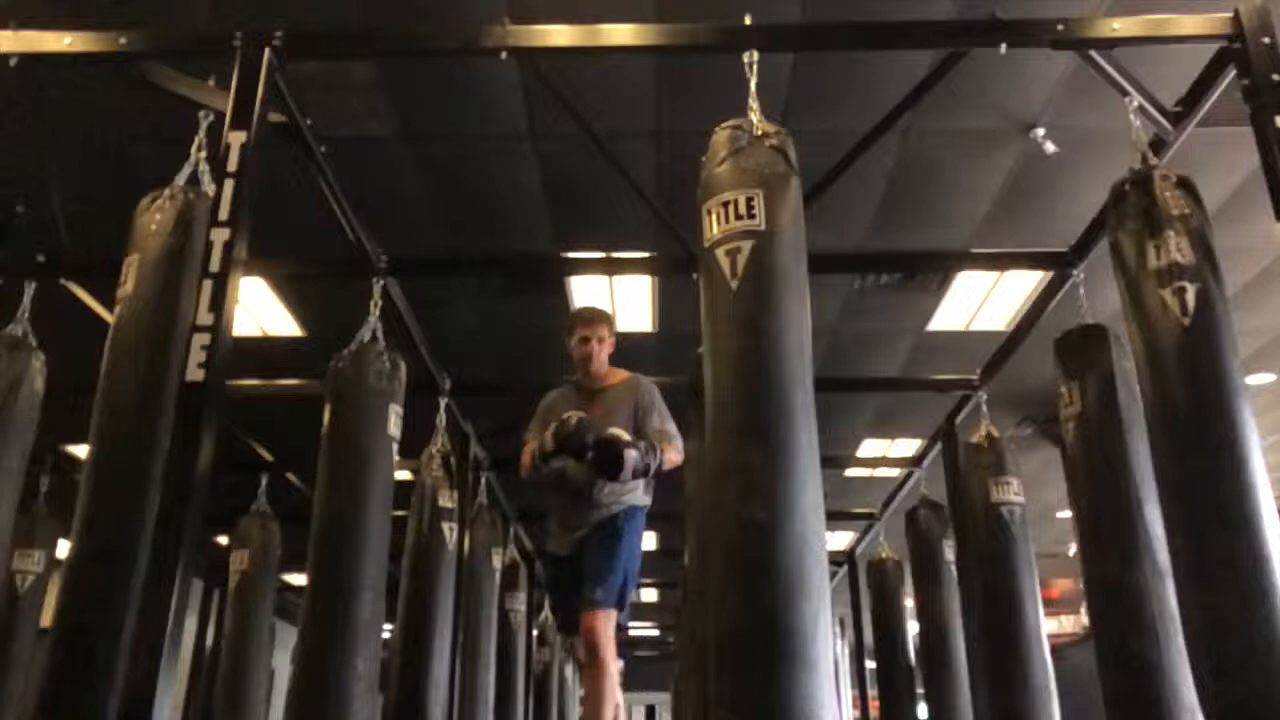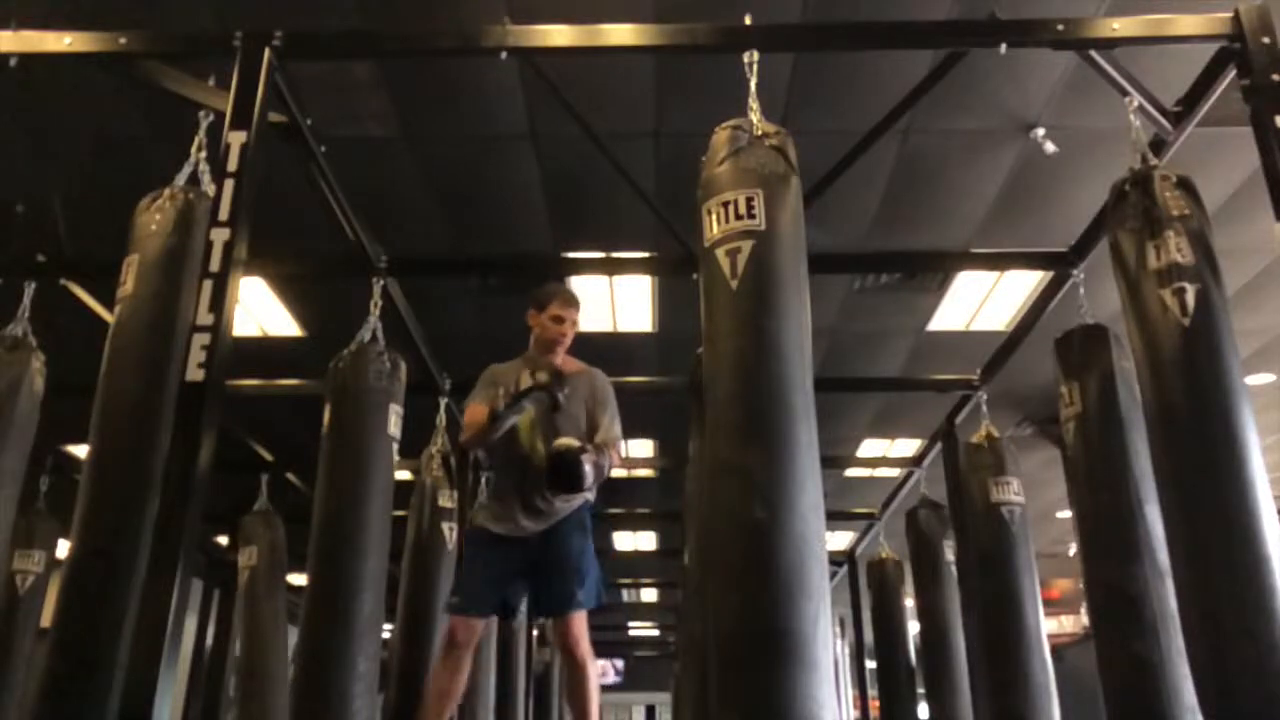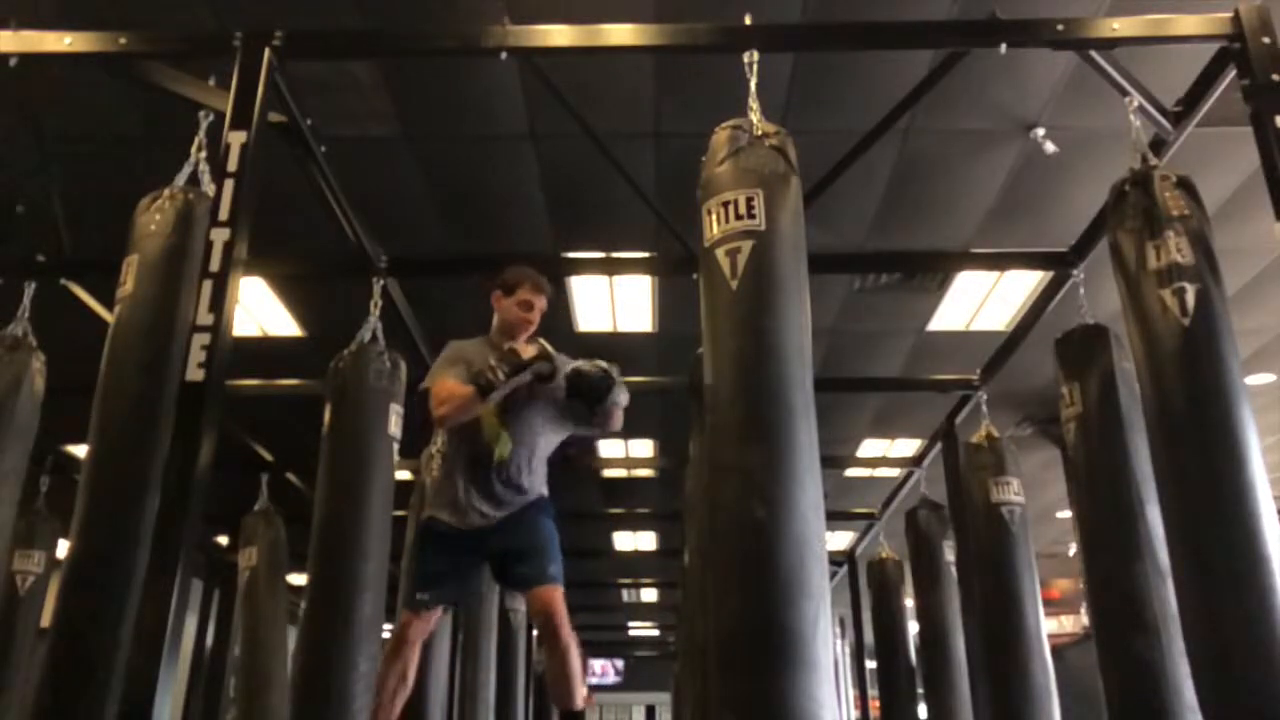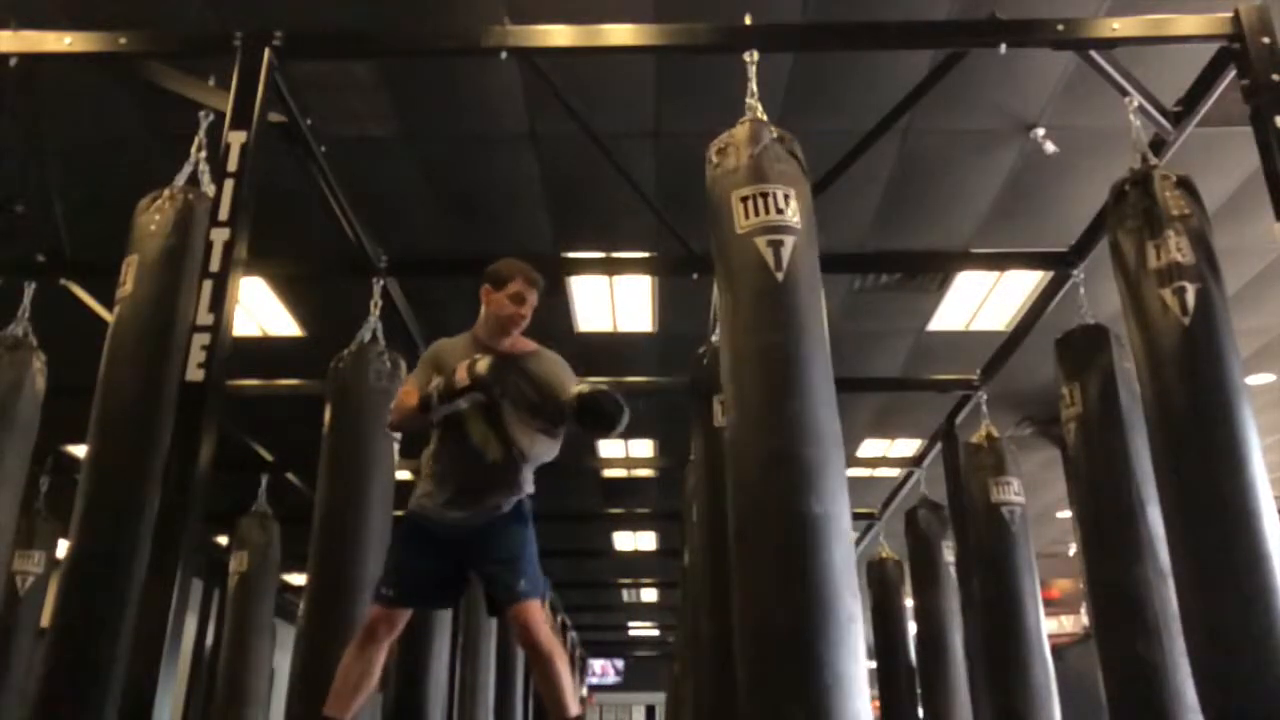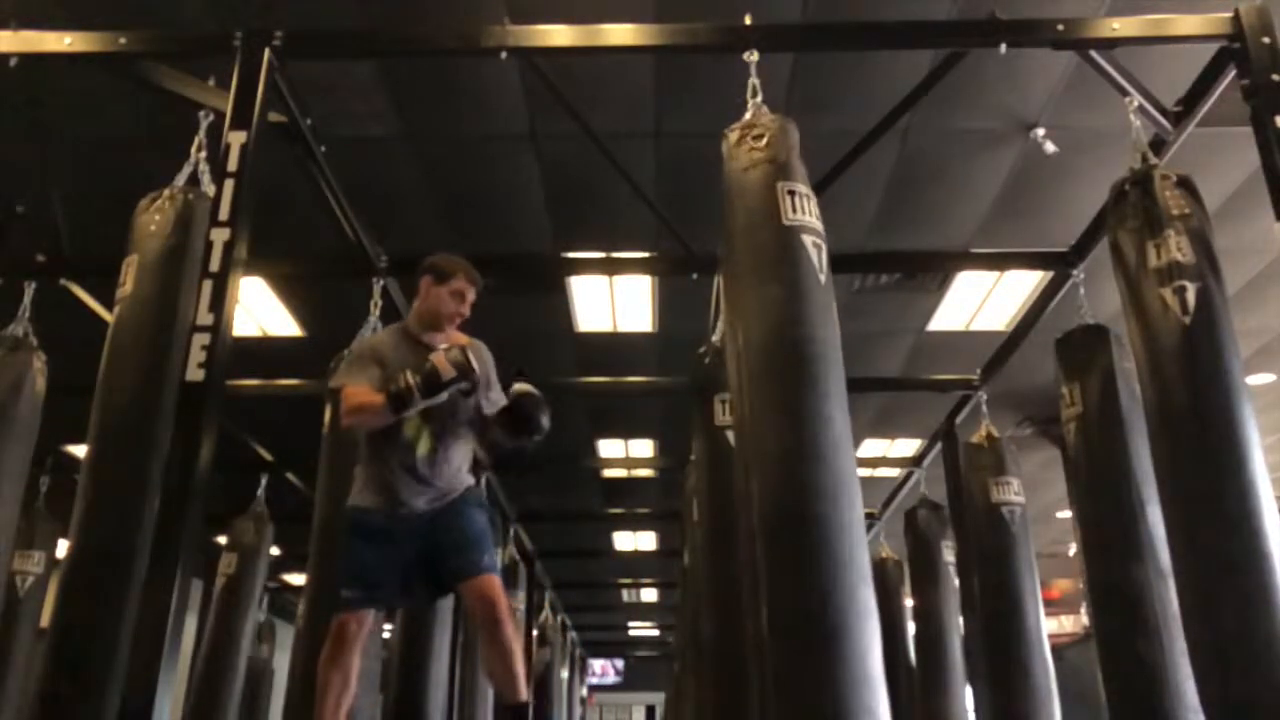
dt=0.7s
person 1, frame 1
left shoulder: (638, 390)
right shoulder: (554, 401)
left elbow: (674, 451)
right elbow: (526, 466)
left wrist: (638, 456)
right wrist: (552, 445)
left hip: (615, 518)
right hip: (563, 531)
left knee: (595, 633)
right knee: (583, 647)
person 1, frame 2
left shoulder: (592, 381)
right shoulder: (499, 376)
left elbow: (612, 450)
right elbow: (470, 434)
left wrist: (588, 464)
right wrist: (517, 399)
left hip: (562, 519)
right hip: (498, 520)
left knee: (573, 637)
right knee: (460, 632)
person 1, frame 3
left shoulder: (554, 367)
right shoulder: (460, 354)
left elbow: (609, 422)
right elbow: (443, 410)
left wrist: (609, 389)
right wrist: (508, 372)
left hip: (522, 508)
right hip: (453, 512)
left knee: (552, 615)
right knee: (411, 628)
person 1, frame 4
left shoulder: (544, 364)
right shoulder: (444, 353)
right elbow: (398, 416)
right wrist: (447, 390)
left hip: (502, 513)
right hip: (436, 511)
left knee: (532, 626)
right knee: (379, 625)
person 1, frame 5
left shoulder: (475, 353)
right shoulder: (375, 348)
left elbow: (494, 422)
right elbow: (352, 414)
left wrist: (524, 415)
right wrist: (422, 386)
left hip: (451, 501)
right hip: (380, 507)
left knee: (491, 605)
right knee: (347, 627)
